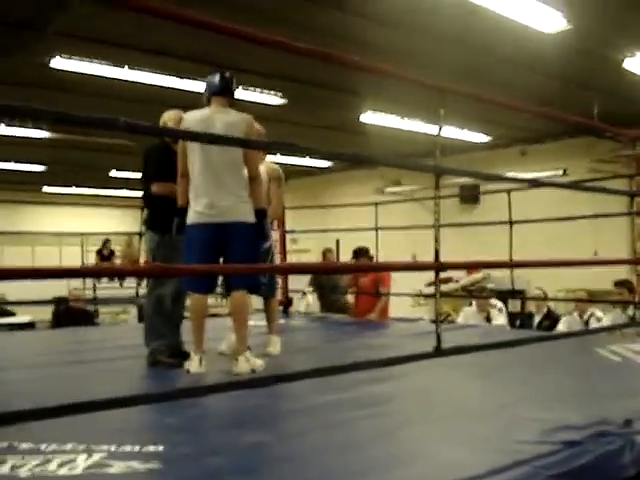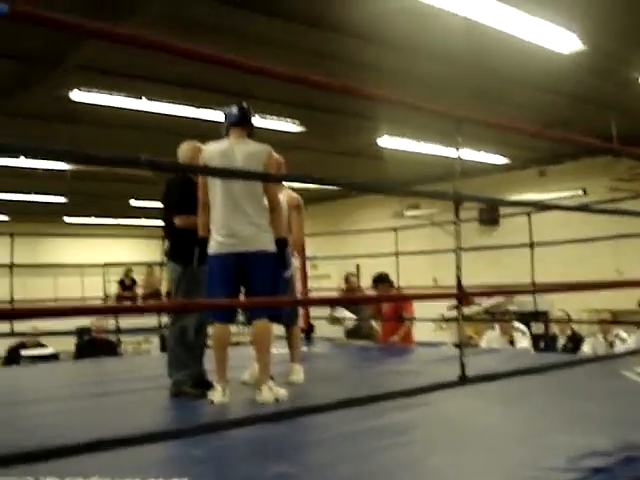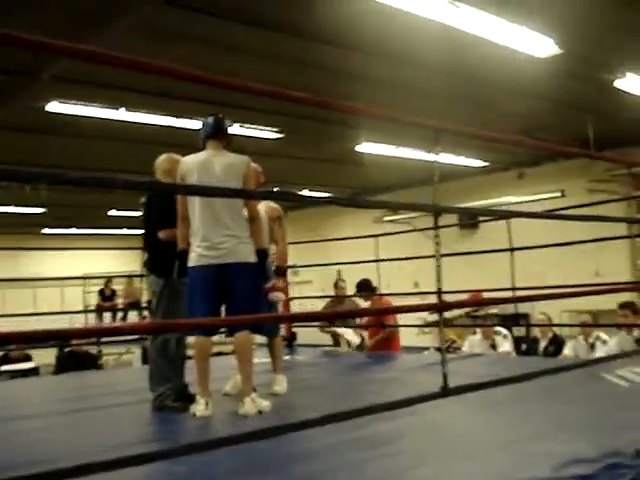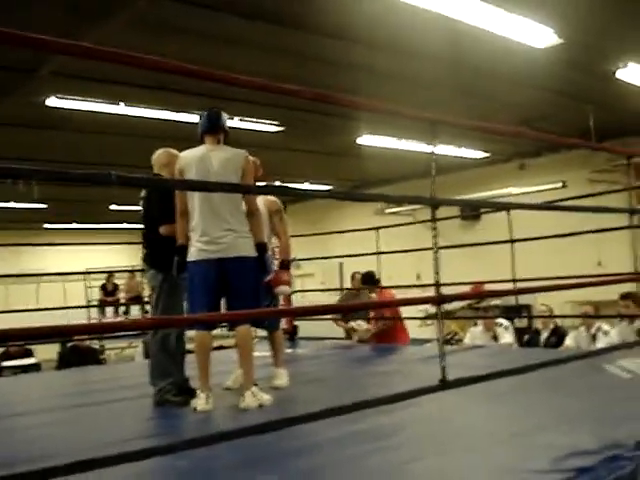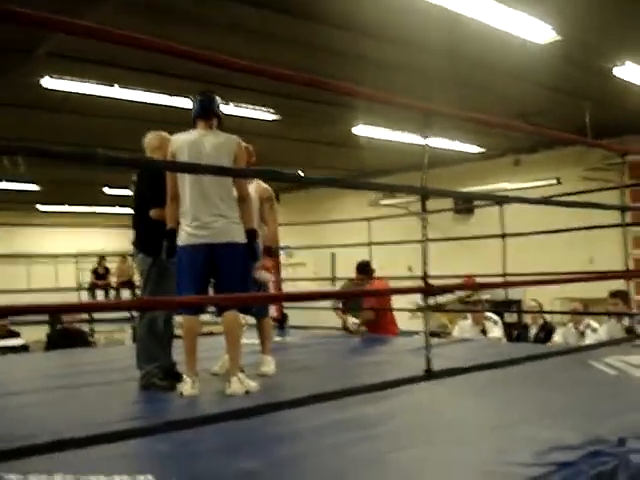
dt=0.2s
person 1, frame 1
left shoulder: (188, 121)
right shoulder: (246, 122)
left elbow: (183, 173)
right elbow: (254, 174)
left wrist: (181, 209)
right wrist: (261, 213)
left hip: (200, 214)
right hip: (238, 214)
left knee: (198, 288)
right knee: (239, 286)
left ankle: (197, 356)
right ankle: (242, 355)
person 1, frame 2
left shoulder: (207, 153)
right shoulder: (265, 153)
left elbow: (203, 205)
right elbow: (274, 204)
left wrist: (202, 240)
right wrist: (282, 242)
left hip: (221, 245)
right hip: (259, 244)
left knee: (221, 318)
right knee: (260, 314)
left ankle: (220, 386)
right ankle: (264, 384)
person 1, frame 3
left shoulder: (185, 165)
right shoulder: (243, 164)
left elbow: (182, 217)
right elbow: (253, 215)
left wrist: (182, 254)
right wrist: (261, 253)
left hip: (201, 257)
right hip: (239, 255)
left knee: (202, 330)
right knee: (242, 326)
left ankle: (203, 399)
right ankle: (247, 396)
person 1, frame 4
left shoulder: (184, 160)
right shoulder: (241, 158)
left elbow: (181, 212)
right elbow: (252, 208)
left wrist: (181, 249)
right wrist: (262, 247)
left hip: (201, 252)
right hip: (239, 249)
left knee: (203, 324)
right knee: (242, 319)
left ankle: (204, 393)
right ankle: (249, 390)
person 1, frame 5
left shoulder: (176, 144)
right shoulder: (234, 144)
left elbow: (172, 196)
right elbow: (243, 195)
left wrist: (171, 233)
right wrist: (251, 233)
left hip: (190, 237)
right hip: (229, 235)
left knee: (190, 308)
right knee: (230, 306)
left ankle: (190, 378)
right ankle: (235, 376)
person 2, frame 1
left shoulder: (177, 154)
right shoulder: (158, 150)
right elbow: (158, 187)
left hip: (178, 226)
right hip: (163, 227)
left knee: (176, 290)
right knee: (162, 289)
left ankle: (172, 345)
right ankle: (157, 349)
person 2, frame 2
left shoulder: (195, 185)
right shoulder: (179, 182)
right elbow: (181, 219)
left hip: (198, 257)
right hip: (185, 258)
left knee: (198, 320)
right knee: (184, 319)
left ankle: (194, 375)
right ankle: (181, 379)
person 2, frame 3
left shoulder: (166, 196)
right shoulder: (161, 194)
right elbow: (165, 233)
left hip: (172, 270)
right hip: (165, 271)
left knee: (176, 332)
right knee: (165, 332)
left ankle: (175, 388)
right ankle: (162, 393)
person 2, frame 4
left shoulder: (159, 189)
right shoulder: (161, 188)
right elbow: (166, 228)
left hip: (168, 264)
right hip: (164, 265)
left knee: (174, 326)
right knee: (165, 327)
left ankle: (176, 382)
right ankle: (163, 388)
person 2, frame 5
left shoulder: (152, 172)
right shoulder: (153, 171)
right elbow: (156, 211)
left hip: (158, 248)
right hip: (154, 249)
left knee: (162, 310)
right knee: (153, 310)
left ankle: (163, 366)
right ankle: (150, 372)
person 3, frame 1
left shoulder: (272, 171)
left elbow: (276, 206)
left wrist: (263, 227)
left knee: (268, 289)
left ankle: (273, 336)
right ankle: (237, 334)
person 3, frame 2
left shoulder: (291, 199)
left elbow: (297, 235)
left wrist: (285, 256)
left knee: (289, 318)
left ankle: (296, 364)
right ankle: (259, 364)
person 3, frame 3
left shoulder: (271, 209)
left elbow: (281, 245)
left wrist: (279, 276)
left hip: (263, 276)
left knee: (271, 329)
left ankle: (278, 374)
right ankle: (242, 375)
person 3, frame 4
left shoulder: (270, 202)
left elbow: (283, 238)
left wrist: (284, 269)
left knee: (271, 323)
left ankle: (279, 369)
right ankle: (243, 370)
person 3, frame 5
left shoulder: (261, 189)
left elbow: (271, 225)
left wrist: (269, 256)
left knee: (260, 309)
left ankle: (267, 355)
right ankle: (230, 354)
